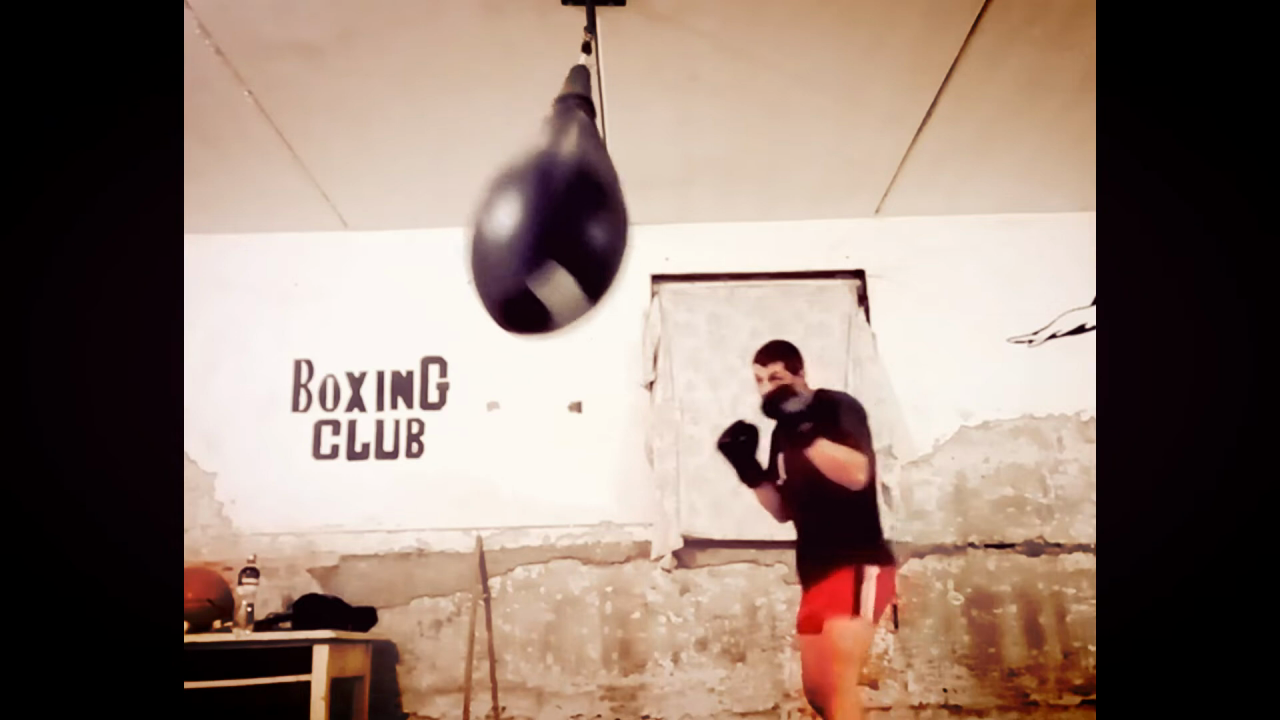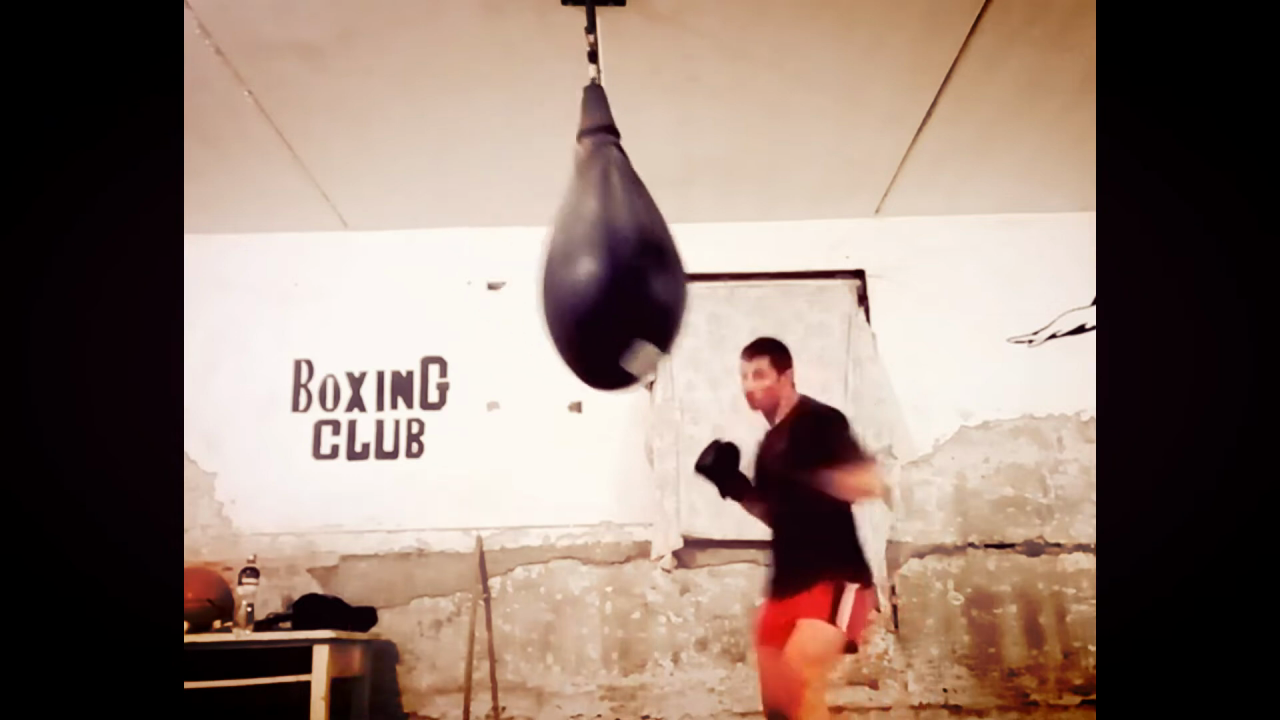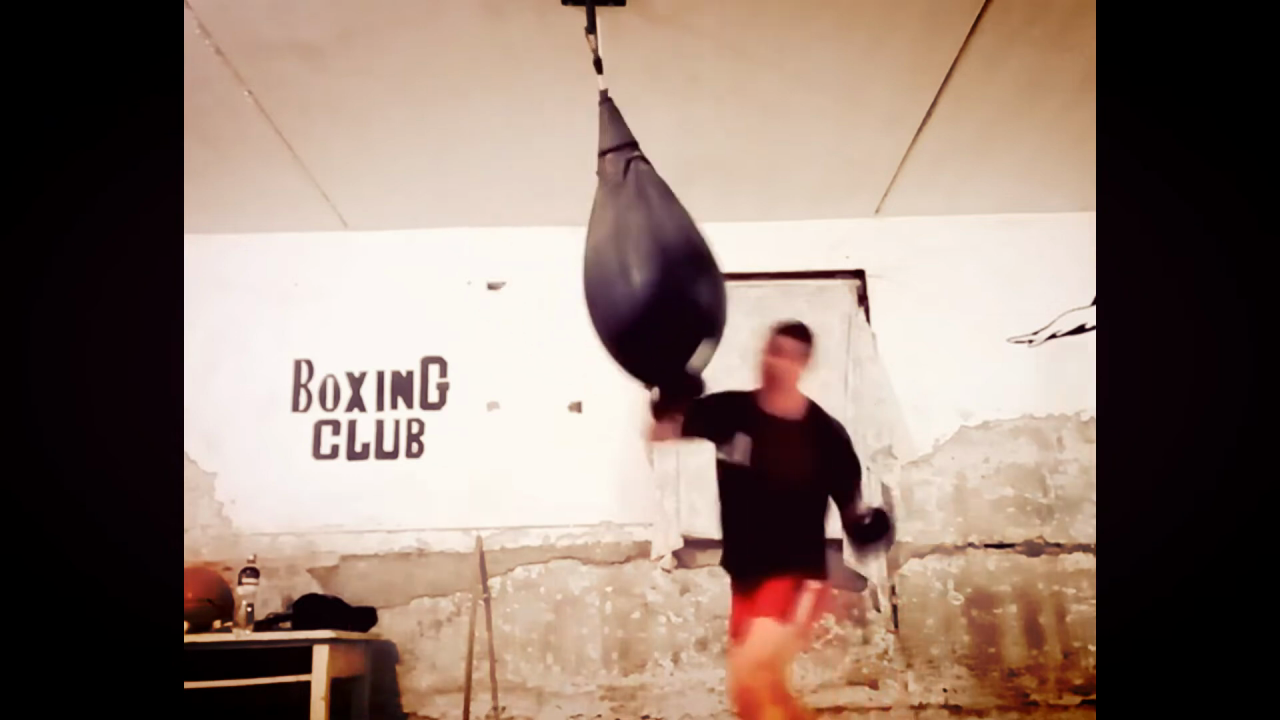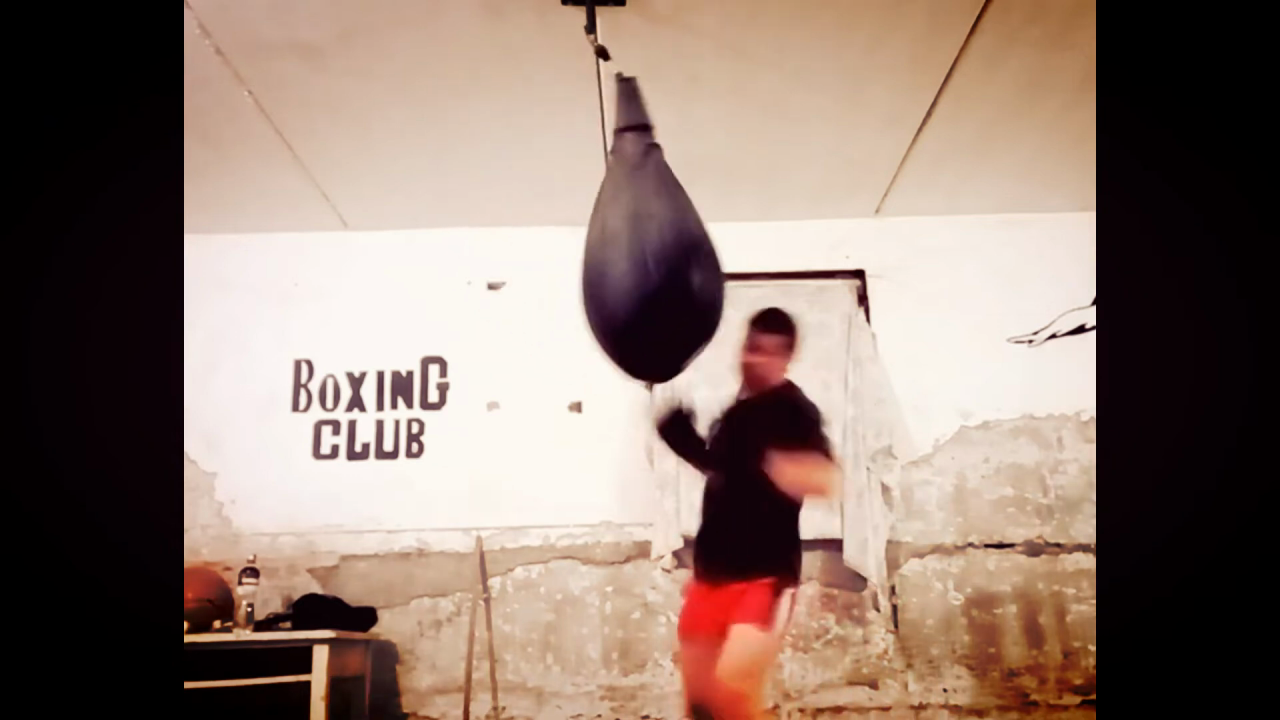
dt=0.2s
person 1, frame 1
left shoulder: (837, 408)
right shoulder: (781, 433)
left elbow: (856, 474)
right elbow: (782, 510)
left wrist: (804, 430)
right wrist: (747, 467)
left hip: (860, 566)
right hip: (817, 570)
left knee: (836, 678)
right knee: (818, 689)
person 1, frame 2
left shoulder: (820, 422)
right shoulder: (773, 440)
left elbow: (872, 483)
left wrist: (816, 476)
right wrist: (731, 481)
left hip: (835, 580)
right hip: (788, 585)
left knee: (800, 679)
person 1, frame 3
left shoulder: (825, 433)
right shoulder: (732, 411)
left elbow: (850, 505)
right elbow: (661, 431)
left wrist: (865, 522)
right wrist: (670, 399)
left hip: (796, 580)
right hip: (748, 579)
left knee: (749, 683)
person 1, frame 4
left shoulder: (791, 410)
right shoulder: (741, 409)
left elbow: (823, 482)
left wrist: (763, 453)
right wrist: (690, 443)
left hip: (766, 579)
right hip: (711, 576)
